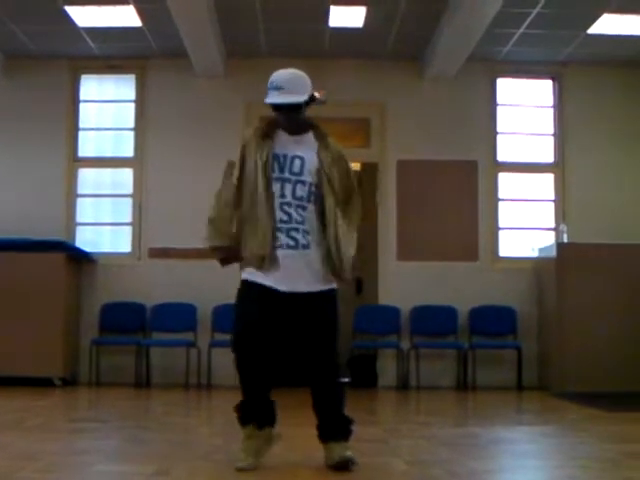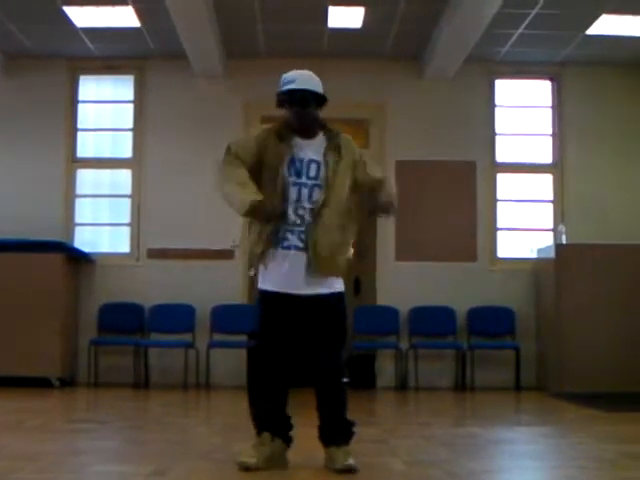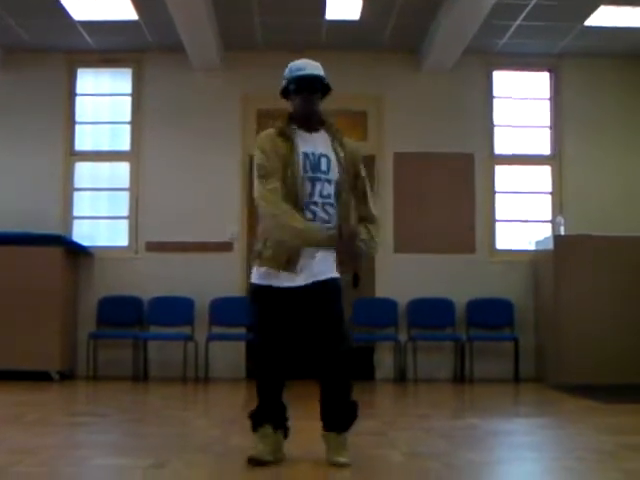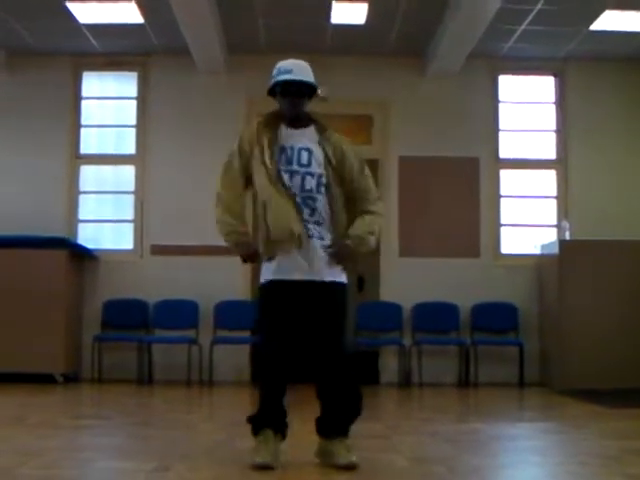
dt=0.4s
person 1, frame 1
left shoulder: (329, 152)
right shoulder: (255, 144)
left elbow: (348, 204)
right elbow: (230, 195)
left wrist: (346, 252)
right wrist: (222, 241)
left hip: (316, 277)
right hip: (263, 271)
left knee: (322, 363)
right knee: (250, 350)
left ankle: (335, 440)
right ankle: (257, 430)
person 1, frame 2
left shoulder: (344, 149)
right shoulder: (266, 140)
left elbow: (378, 185)
right elbow: (231, 167)
left wrist: (379, 199)
right wrist: (254, 202)
left hip: (323, 280)
right hip: (274, 277)
left knee: (328, 367)
right knee: (265, 365)
left ankle: (336, 443)
right ankle: (269, 440)
person 1, frame 3
left shoulder: (343, 148)
right shoulder: (271, 144)
left elbow: (364, 204)
right elbow: (270, 202)
left wrist: (360, 241)
right wrist: (312, 234)
left hip: (323, 272)
right hip: (275, 272)
left knee: (334, 358)
right knee: (270, 361)
left ankle: (336, 436)
right ankle: (269, 434)
person 1, frame 4
left shoulder: (335, 145)
right shoulder: (256, 138)
left elbow: (366, 198)
right elbow: (230, 191)
left wrist: (358, 239)
right wrist: (239, 238)
left hip: (328, 269)
right hip: (280, 265)
left knee: (333, 359)
right knee: (273, 358)
left ankle: (334, 437)
right ankle: (269, 435)
